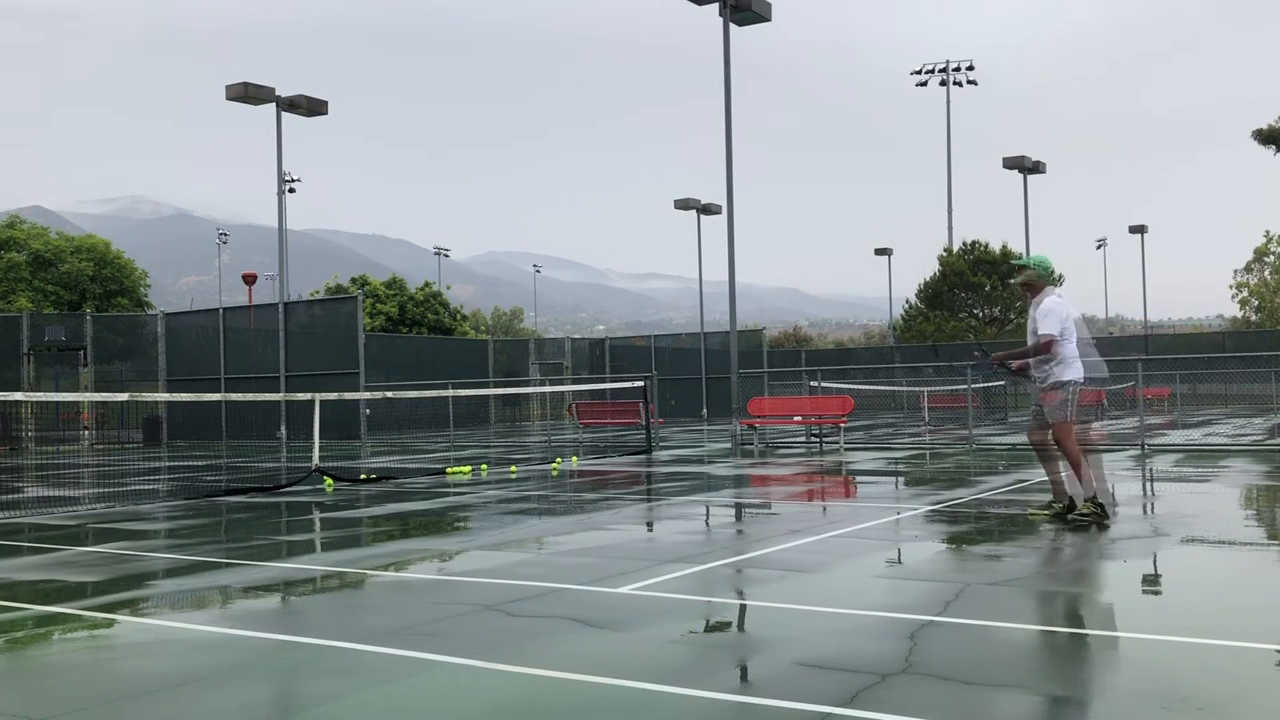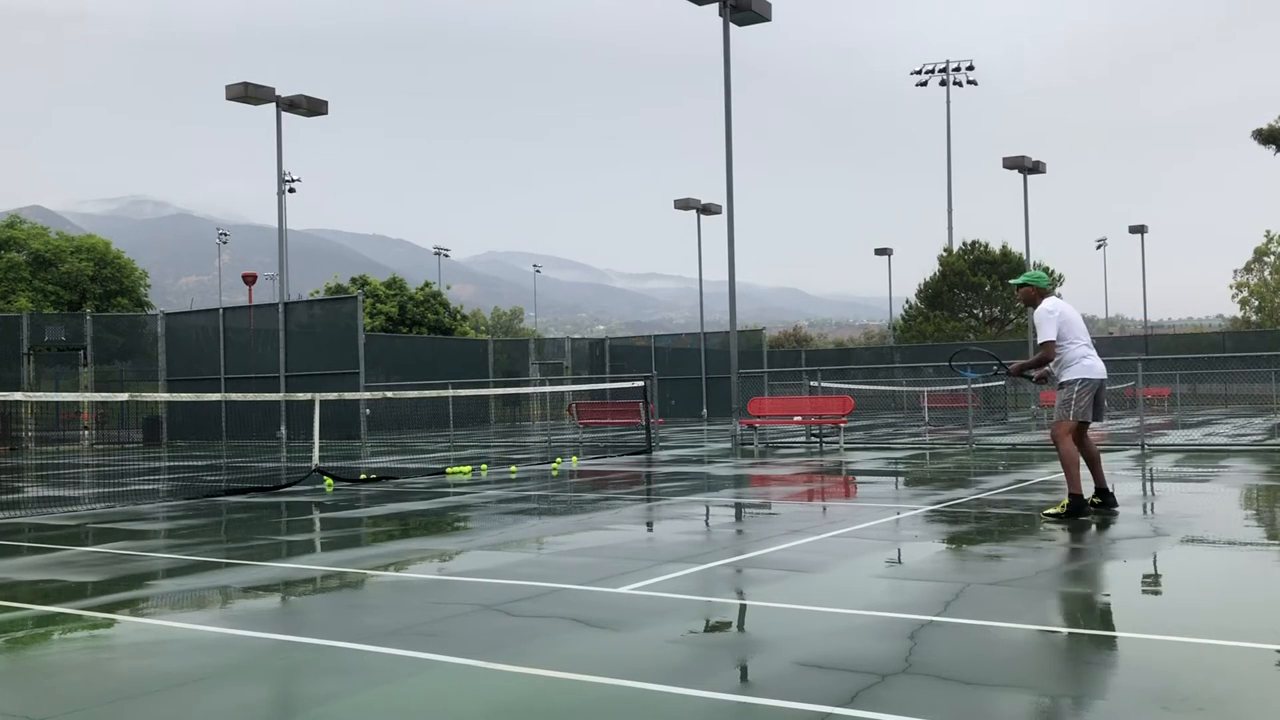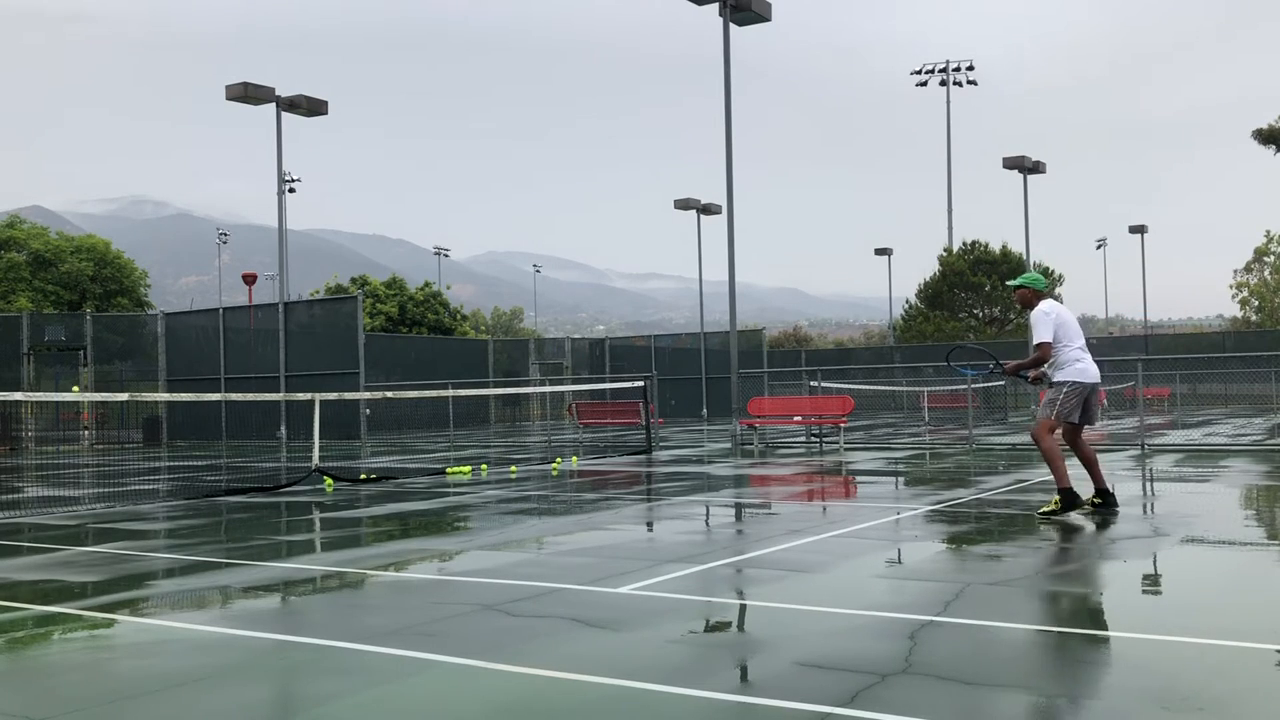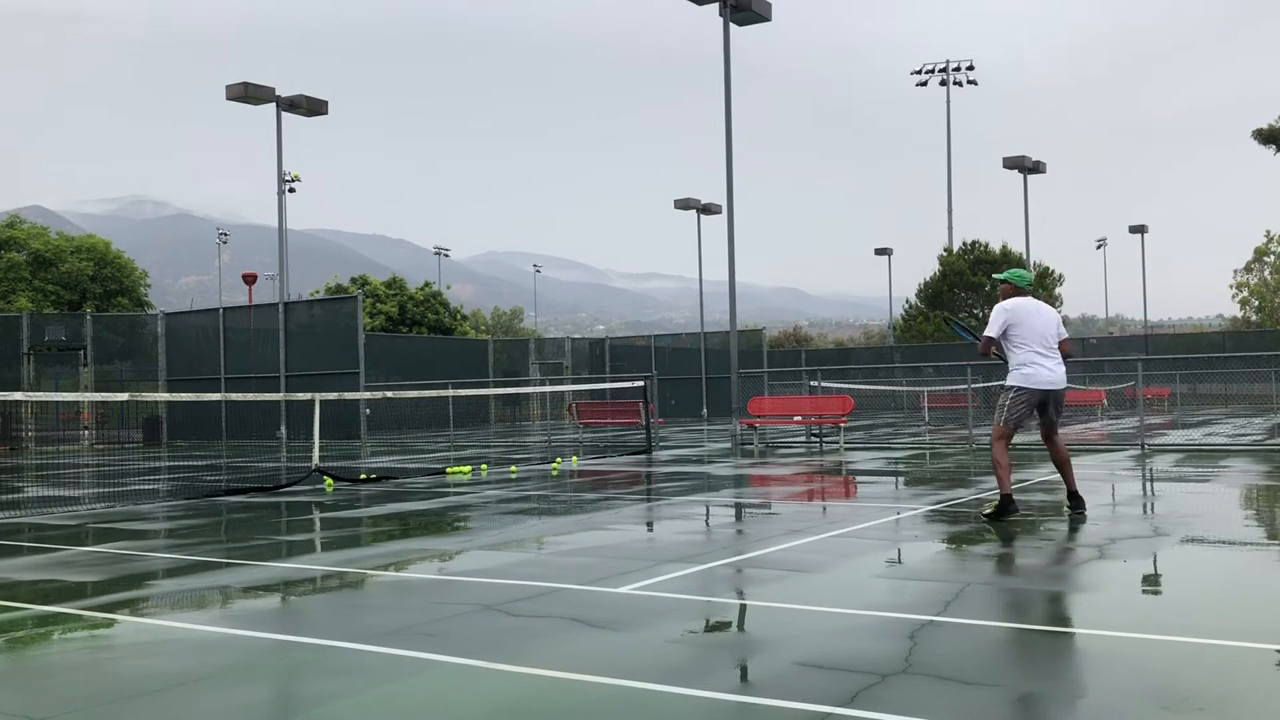
dt=0.4s
person 1, frame 1
left shoulder: (1050, 302)
right shoulder: (1040, 302)
left elbow: (1046, 347)
left wrist: (1007, 357)
right wrist: (1028, 364)
left hip: (1063, 380)
right hip: (1048, 382)
left knee: (1062, 437)
right knee: (1037, 438)
left ankle: (1091, 501)
right ankle: (1062, 499)
person 1, frame 2
left shoulder: (1044, 310)
right shoulder: (1059, 305)
left elbow: (1048, 353)
left wrist: (1022, 367)
right wrist: (1049, 371)
left hip: (1079, 376)
right hip: (1094, 372)
left knee: (1061, 434)
right knee: (1078, 435)
left ankle: (1075, 501)
right ankle: (1103, 495)
person 1, frame 3
left shoulder: (1040, 312)
right shoulder: (1055, 308)
left elbow: (1044, 354)
left wrist: (1017, 367)
right wrist: (1045, 372)
left hip: (1072, 379)
right hip: (1088, 376)
left knee: (1041, 432)
right knee: (1072, 436)
left ankle: (1067, 495)
right ankle: (1104, 496)
person 1, frame 4
left shoulder: (1004, 308)
right shoulder: (1049, 310)
left elbow: (984, 349)
right elbow: (1065, 351)
left wrist: (991, 348)
left hip: (1024, 383)
right hip: (1056, 382)
left knee: (999, 441)
right knee: (1051, 437)
left ankle: (1006, 501)
right ankle: (1074, 497)
